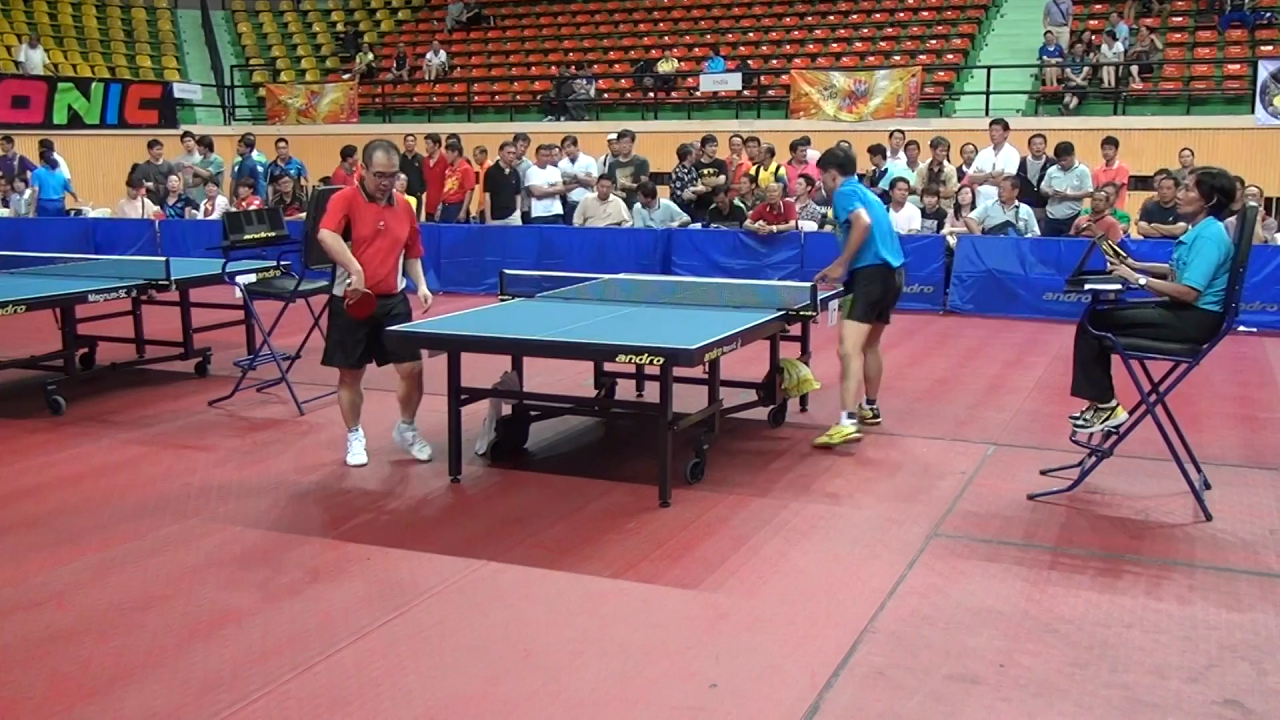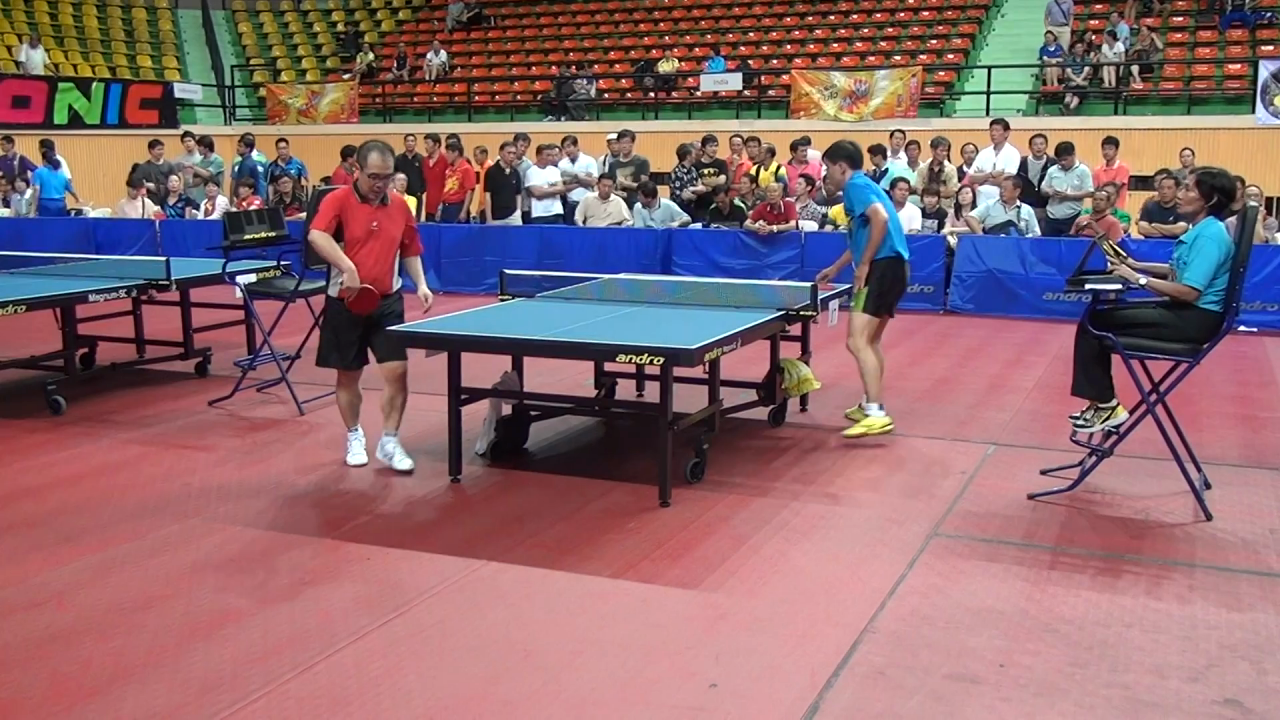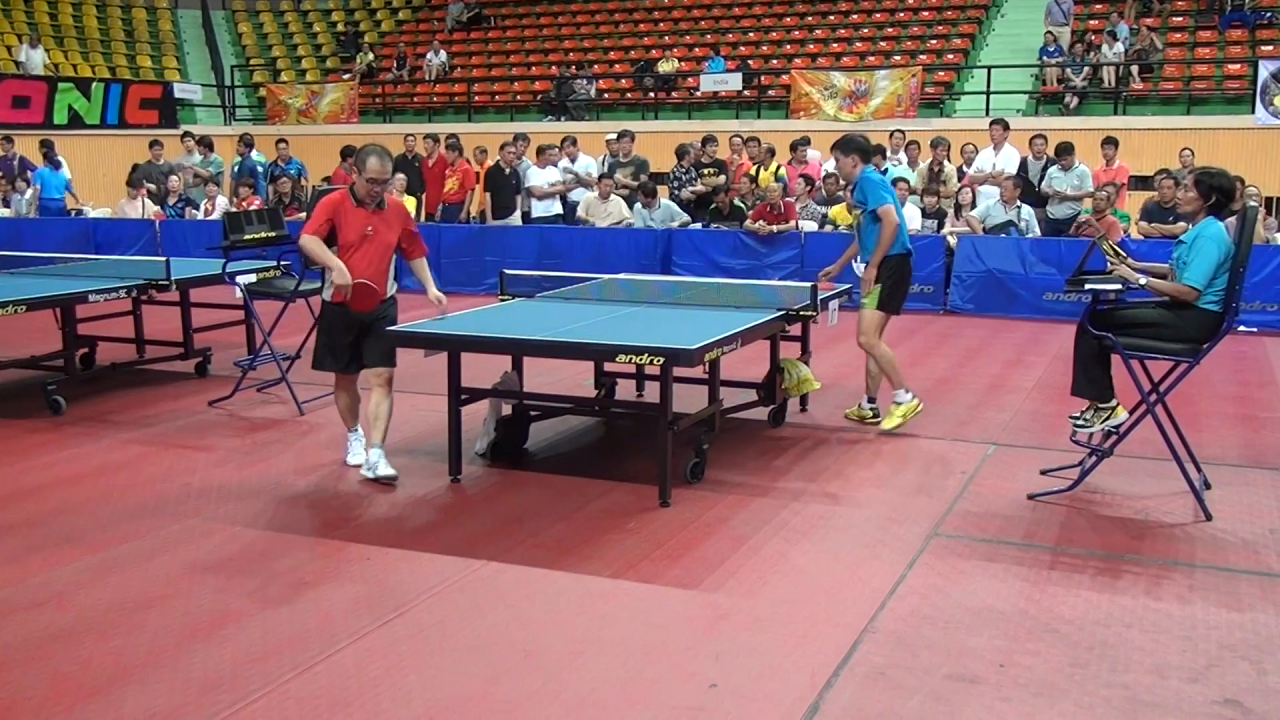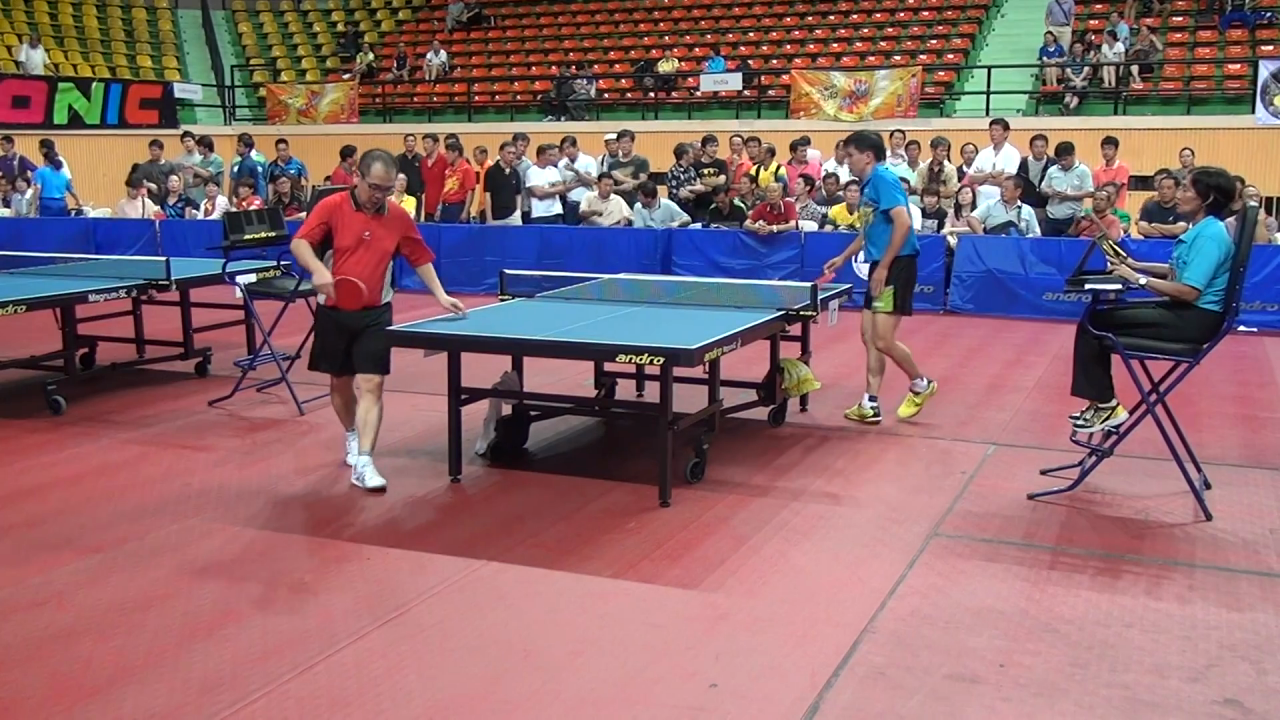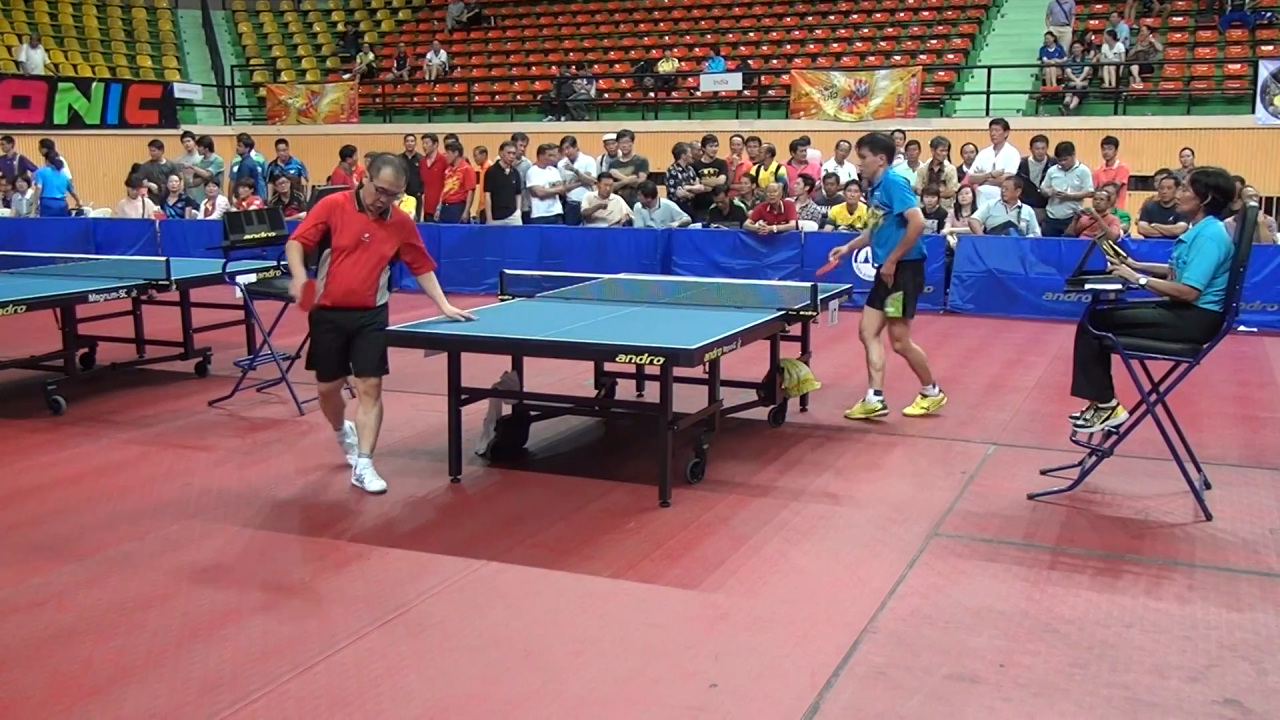
dt=0.1s
person 1, frame 1
left shoulder: (403, 207)
right shoulder: (344, 200)
left elbow: (412, 252)
right elbow: (326, 235)
left wrist: (420, 286)
right wrist: (355, 270)
left hip: (392, 301)
left knee: (412, 369)
right knee: (350, 375)
left ankle: (407, 429)
right ankle: (355, 437)
person 1, frame 2
left shoulder: (399, 206)
right shoulder: (337, 201)
left elbow: (410, 250)
right elbow: (316, 236)
left wrist: (420, 284)
right wrist: (347, 267)
left hip: (388, 301)
right hip: (345, 302)
left knee: (396, 372)
right knee: (348, 375)
left ankle: (390, 442)
right ankle: (355, 436)
person 1, frame 3
left shoulder: (397, 210)
right shoulder: (333, 204)
left elbow: (414, 251)
right elbow: (308, 239)
left wrist: (430, 287)
right wrist: (337, 266)
left hip: (380, 307)
right hip: (339, 307)
left knee: (380, 378)
right knee: (345, 379)
left ankle: (374, 455)
right ankle: (355, 438)
person 1, frame 4
left shoulder: (398, 217)
right shoulder: (331, 207)
left elbow: (420, 258)
right elbow: (299, 243)
left wrist: (440, 293)
right wrist: (318, 270)
left hip: (375, 313)
right hip: (334, 311)
left knee: (370, 387)
right knee: (340, 383)
left ankle: (363, 464)
right ankle: (352, 436)
person 1, frame 5
left shoulder: (402, 222)
right shoulder: (333, 206)
left elbow: (421, 267)
right elbow: (297, 242)
left wrist: (444, 305)
right wrist: (299, 274)
left hip: (370, 314)
right hip: (328, 311)
left knee: (370, 387)
right knee: (327, 386)
left ankle: (363, 464)
right ankle: (345, 430)
person 2, frame 1
left shoulder: (844, 193)
right shoulder: (864, 194)
left elbow: (861, 224)
left wrist: (840, 265)
right wrist: (835, 270)
left hip: (871, 275)
right hip: (891, 274)
left knee: (848, 350)
right knee: (868, 345)
left ankle: (847, 423)
right ankle: (869, 407)
person 2, frame 2
left shoulder: (855, 186)
right shoulder: (867, 186)
left elbow: (881, 219)
left wrist: (863, 265)
right wrist: (835, 268)
left hip: (882, 266)
right hip: (896, 266)
left knee: (857, 341)
right knee: (871, 340)
left ankle: (876, 414)
right ankle: (870, 406)
person 2, frame 3
left shoulder: (870, 181)
right shoulder: (862, 185)
left elbow: (892, 221)
left wrist: (873, 265)
right wrist: (839, 265)
left hip: (889, 265)
right hip: (880, 266)
left knee: (868, 339)
right knee: (868, 338)
left ankle: (904, 399)
right ankle: (869, 405)
person 2, frame 4
left shoulder: (882, 179)
right shoulder: (870, 184)
left elbow: (903, 223)
left wrist: (883, 267)
right wrist: (842, 258)
left hip: (896, 266)
right hip: (884, 267)
left knee: (883, 340)
right knee: (869, 336)
left ankle: (921, 385)
right ankle: (870, 404)
person 2, frame 5
left shoulder: (895, 184)
right shoulder: (876, 187)
left elbow: (918, 224)
left wrist: (892, 262)
right wrist: (850, 247)
left hip: (905, 269)
right hip: (888, 271)
left knee: (899, 341)
right knee: (868, 332)
left ankle: (932, 393)
right ankle: (874, 400)
person 3, frame 1
left shoulder: (1209, 236)
right shoulder: (1200, 231)
left elbow: (1189, 292)
left wrist: (1138, 279)
right wrist: (1137, 265)
left hip: (1193, 320)
right hip: (1180, 311)
left knee: (1093, 322)
right knee: (1097, 317)
left ankle: (1105, 405)
right ankle: (1103, 402)
person 3, frame 2
left shoulder: (1210, 236)
right shoulder: (1201, 231)
left elbow: (1189, 291)
left wrist: (1138, 278)
right wrist: (1137, 265)
left hip: (1193, 319)
right hip: (1181, 312)
left knee: (1094, 322)
right knee: (1097, 317)
left ankle: (1106, 405)
right ankle: (1103, 402)
person 3, frame 3
left shoulder: (1210, 236)
right shoulder: (1200, 230)
left elbow: (1189, 291)
left wrist: (1138, 279)
right wrist: (1137, 265)
left hip: (1193, 319)
right hip: (1182, 312)
left knee: (1094, 322)
right knee: (1097, 317)
left ankle: (1106, 405)
right ankle: (1103, 402)
person 3, frame 4
left shoulder: (1210, 235)
right shoulder: (1200, 230)
left elbow: (1189, 291)
left wrist: (1138, 279)
right wrist: (1137, 266)
left hip: (1193, 319)
right hip: (1182, 312)
left knee: (1094, 322)
right knee: (1097, 318)
left ankle: (1106, 405)
right ankle: (1103, 401)
person 3, frame 5
left shoulder: (1210, 235)
right shoulder: (1201, 230)
left elbow: (1189, 291)
left wrist: (1138, 278)
right wrist: (1136, 265)
left hip: (1194, 319)
right hip: (1181, 311)
left knee: (1094, 323)
right knee: (1097, 316)
left ankle: (1105, 405)
right ankle: (1103, 402)
